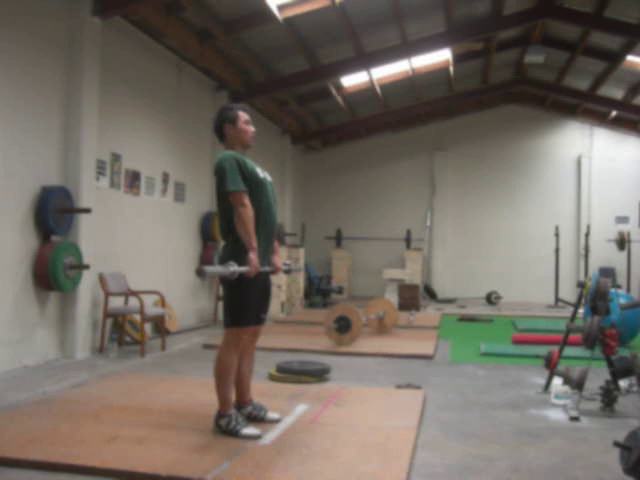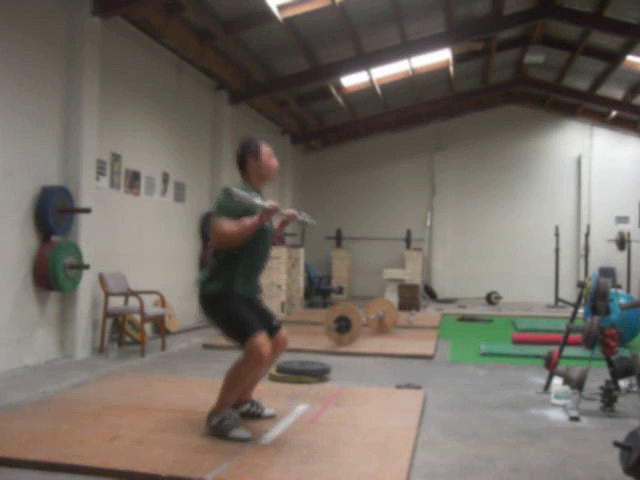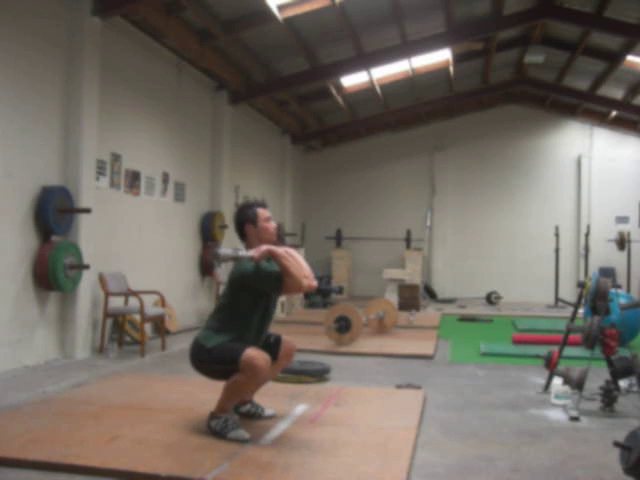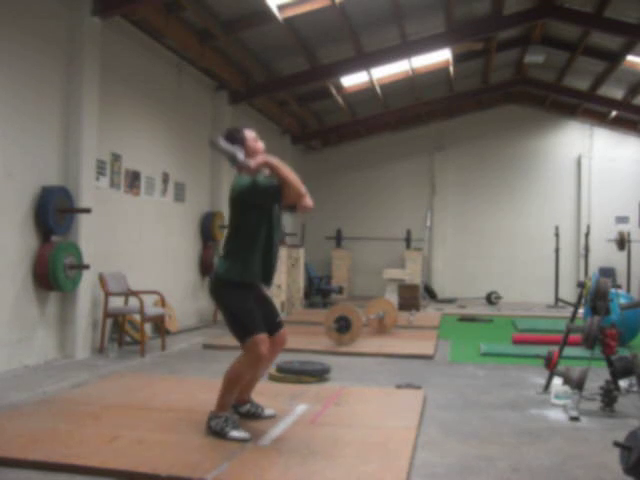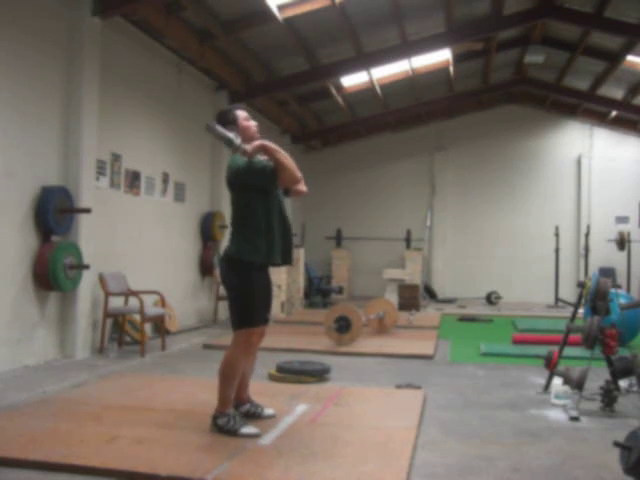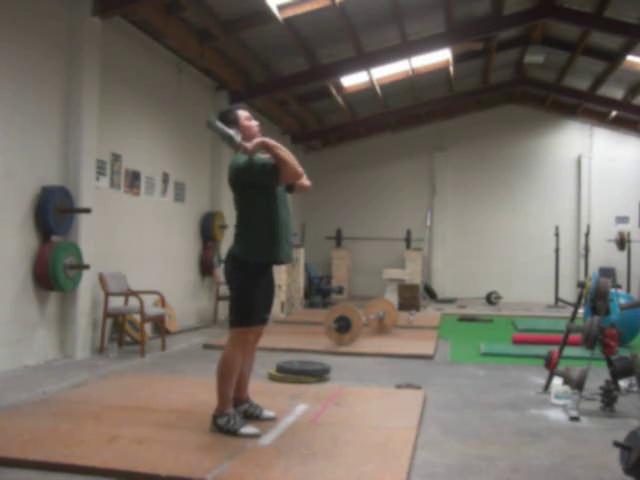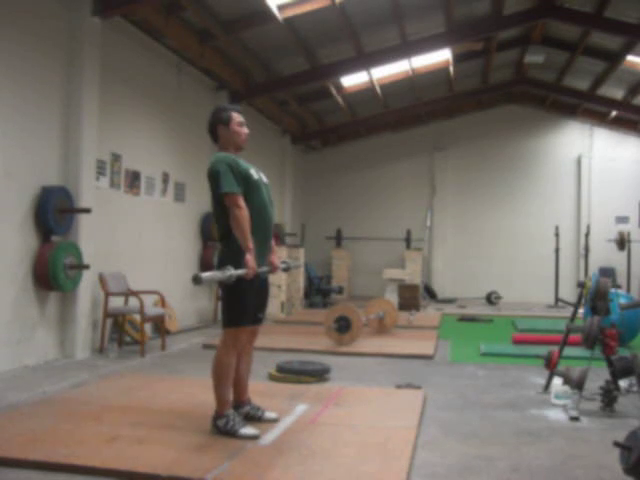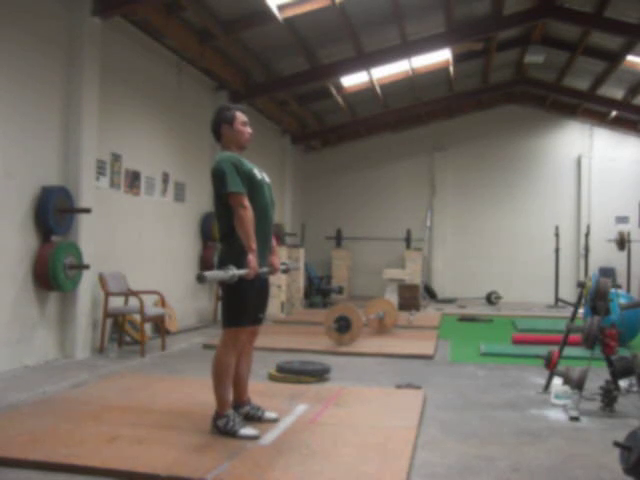
dt=0.4s
person 1, frame 1
left shoulder: (248, 164)
right shoulder: (229, 160)
right elbow: (242, 206)
left wrist: (274, 252)
right wrist: (251, 251)
left hip: (259, 264)
right hip: (243, 263)
left knee: (250, 337)
right knee: (236, 339)
left ankle: (245, 404)
right ankle: (226, 414)
person 1, frame 2
left shoulder: (257, 199)
right shoulder: (237, 197)
left elbow: (263, 239)
right elbow: (220, 236)
left wrist: (281, 223)
right wrist: (258, 220)
left hip: (244, 291)
right hip: (221, 292)
left knee: (279, 340)
right knee: (260, 350)
left ankle: (242, 400)
right ankle: (220, 413)
person 1, frame 3
left shoulder: (266, 263)
right shoulder: (250, 268)
left elbow: (310, 283)
right elbow: (301, 285)
left wrist: (288, 252)
right wrist: (276, 252)
right hip: (211, 349)
left knee: (286, 349)
right knee: (259, 362)
left ankle: (243, 400)
right ankle: (220, 416)
person 1, frame 4
left shoulder: (263, 182)
right shoulder: (248, 184)
left elbow: (304, 202)
right elbow: (298, 193)
left wrist: (271, 166)
right wrist: (271, 162)
left hip: (249, 282)
right hip: (231, 283)
left knee: (278, 339)
right knee: (258, 348)
left ankle: (242, 401)
right ankle: (220, 415)
person 1, frame 5
left shoulder: (258, 164)
right shoulder: (243, 165)
left elbow: (299, 186)
right elbow: (292, 176)
left wrist: (268, 149)
right wrist: (267, 146)
left hip: (256, 263)
right hip: (244, 263)
left knee: (254, 337)
right knee: (245, 339)
left ankle: (242, 402)
right ankle: (223, 413)
person 1, frame 6
left shoulder: (261, 163)
right shoulder: (246, 164)
left elbow: (302, 183)
right elbow: (293, 173)
left wrist: (269, 146)
right wrist: (268, 143)
left hip: (261, 262)
right hip: (247, 263)
left knee: (252, 337)
right knee: (240, 338)
left ankle: (242, 401)
right ankle: (223, 413)
person 1, frame 7
left shoulder: (246, 166)
right shoulder: (223, 163)
right elbow: (237, 208)
left wrist: (271, 252)
right wrist: (247, 252)
left hip: (258, 265)
right hip: (239, 264)
left knee: (248, 337)
right knee: (233, 339)
left ankle: (242, 403)
right ankle: (223, 415)
person 1, frame 8
left shoulder: (247, 166)
right shoulder: (227, 163)
right elbow: (242, 208)
left wrist: (272, 253)
right wrist: (250, 253)
left hip: (257, 265)
right hip: (240, 264)
left knee: (248, 337)
right knee: (233, 338)
left ankle: (242, 403)
right ankle: (223, 415)
